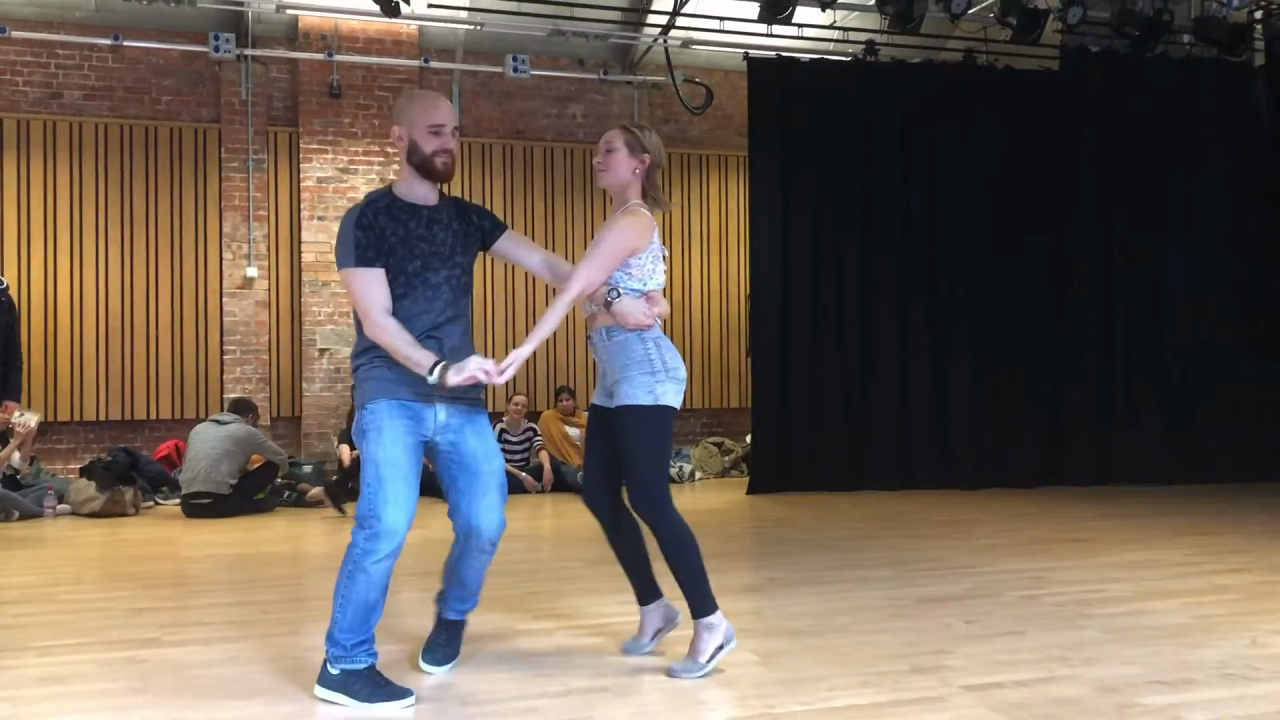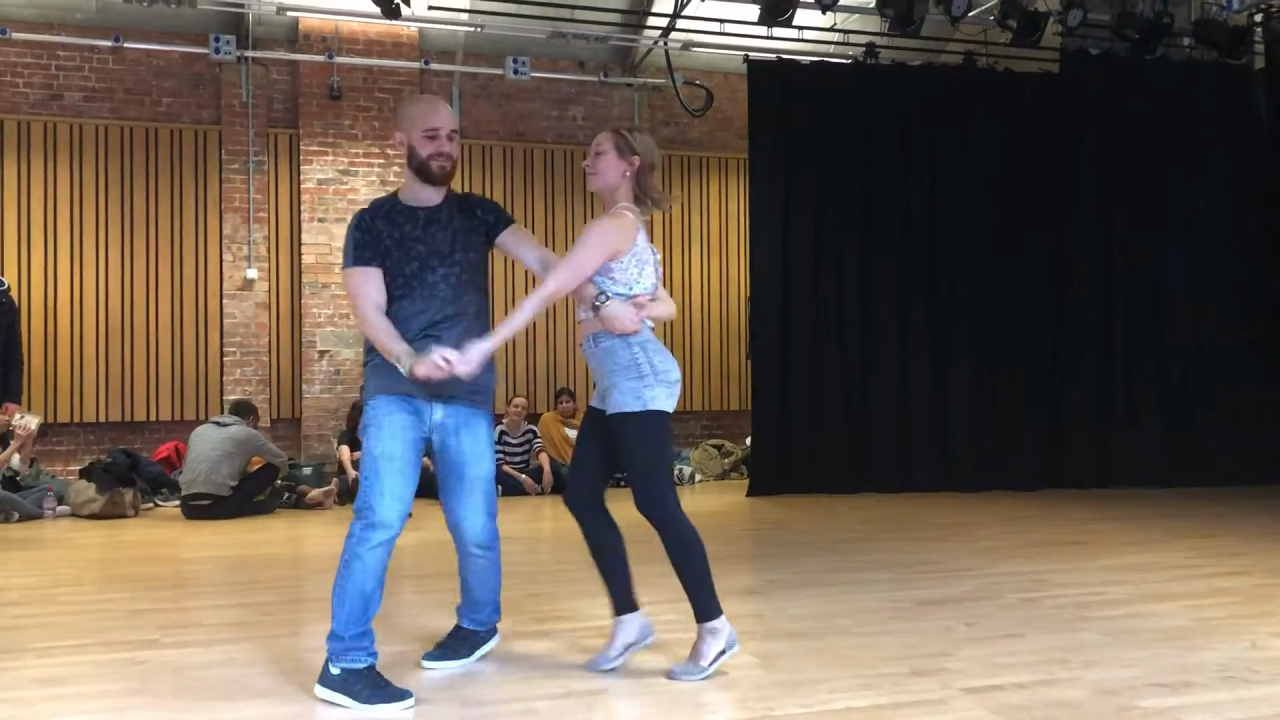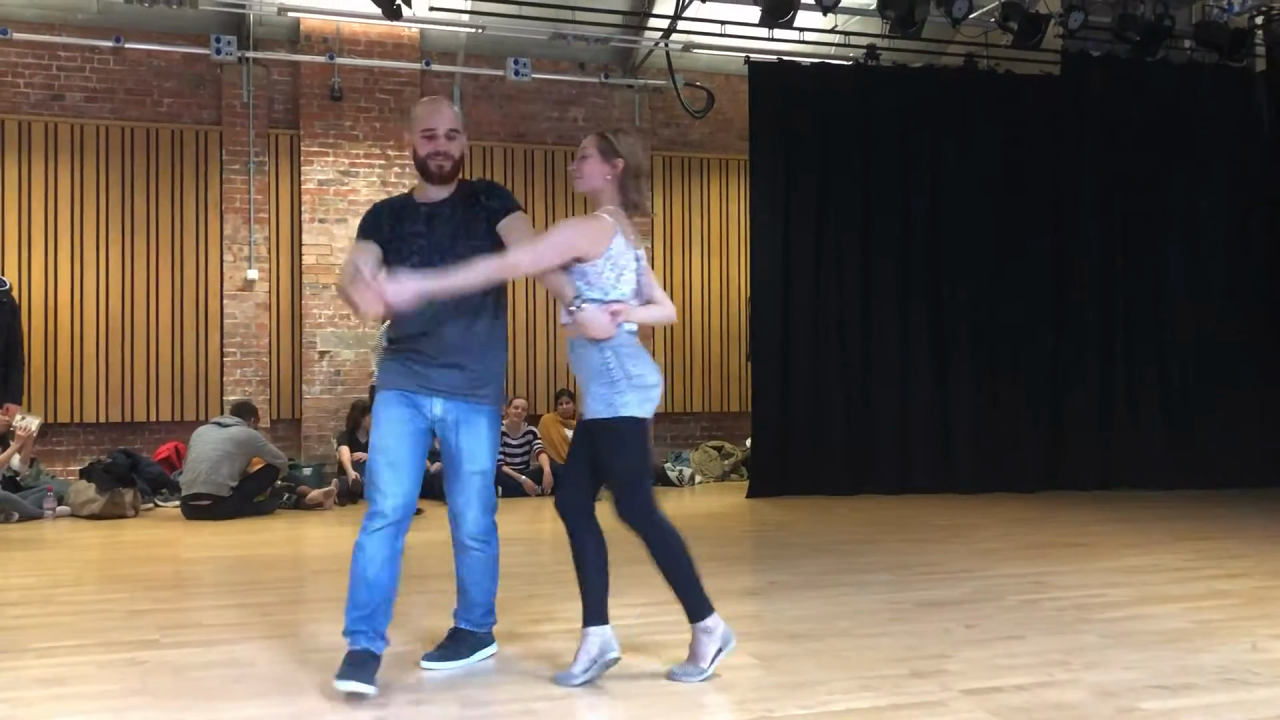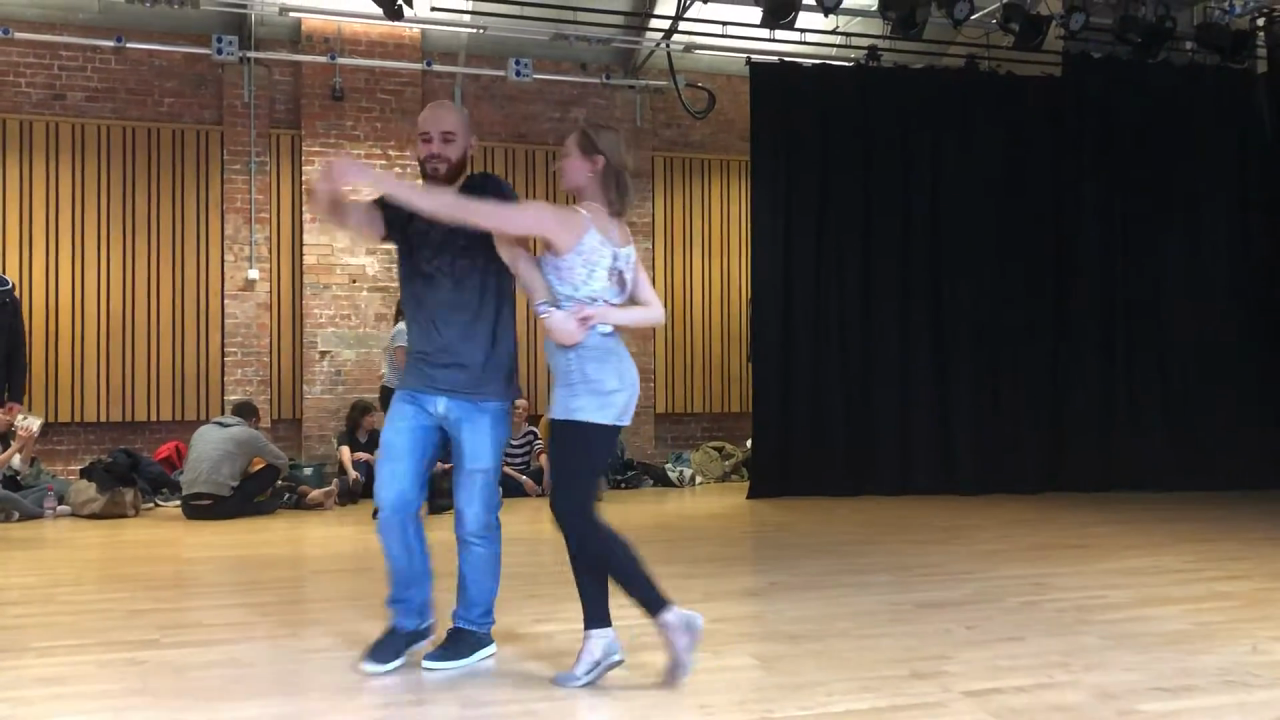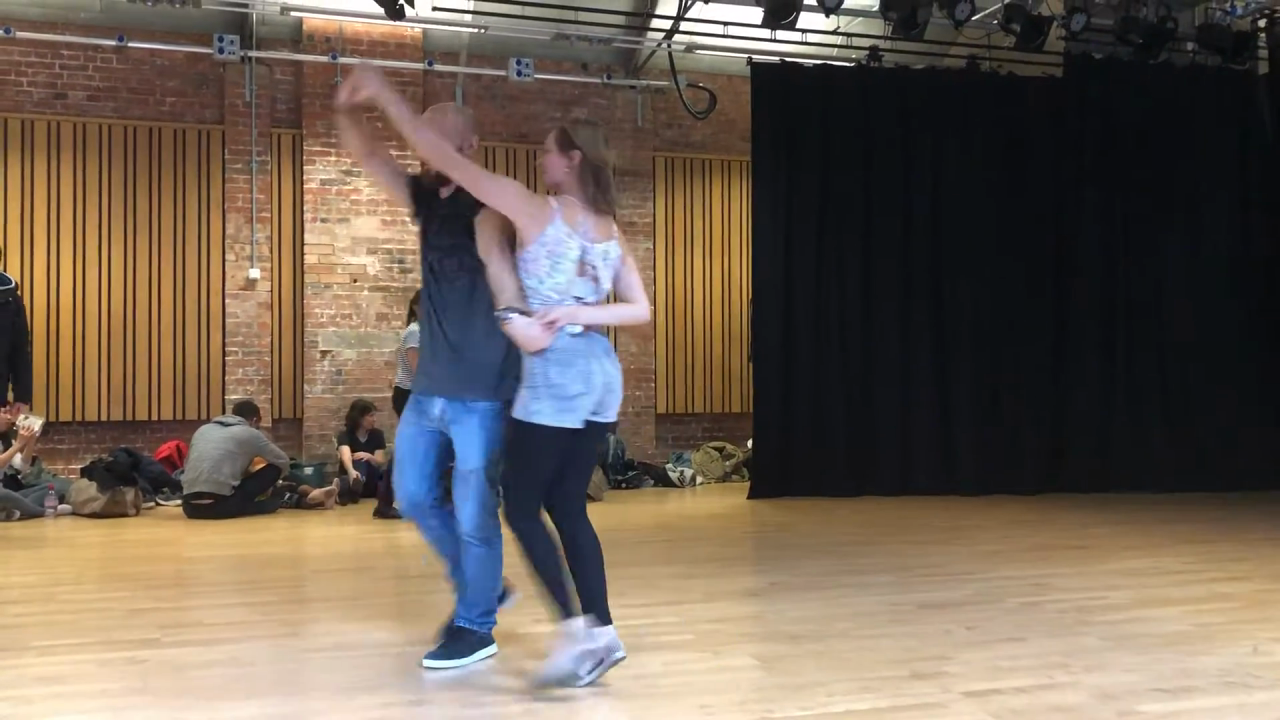
dt=0.1s
person 1, frame 1
left shoulder: (470, 218)
right shoulder: (365, 221)
left elbow: (544, 265)
right elbow: (376, 321)
left wrist: (615, 298)
right wrist: (439, 371)
left hip: (460, 405)
right hip: (389, 401)
left knee: (484, 523)
right knee: (382, 530)
left ankle: (452, 612)
right ankle: (344, 665)
person 1, frame 2
left shoulder: (479, 213)
right shoulder: (370, 224)
left elbow: (540, 261)
right elbow: (370, 317)
left wrist: (602, 303)
right wrist: (410, 361)
left hip: (466, 402)
right hip: (395, 397)
left knee: (474, 529)
right knee: (379, 521)
left ankle: (478, 624)
right ankle: (346, 663)
person 1, frame 3
left shoulder: (491, 200)
right shoulder: (383, 219)
right elbow: (358, 275)
right wrist: (361, 291)
left hip: (476, 396)
right hip: (403, 390)
left knee: (472, 518)
right knee: (386, 511)
left ankle: (476, 626)
right ankle: (362, 645)
person 1, frame 4
left shoulder: (492, 195)
right shoulder: (402, 211)
right elbow: (346, 218)
right wrist: (328, 193)
left hip: (482, 393)
right hip: (417, 389)
left knee: (475, 517)
right knee: (396, 501)
left ankle: (474, 629)
right ankle: (410, 617)
person 1, frame 5
left shoulder: (481, 198)
right shoulder: (430, 197)
left elbow: (492, 242)
right elbow: (371, 158)
left wrist: (518, 312)
right wrist: (349, 110)
left hip: (482, 391)
right hip: (432, 386)
left knee: (474, 513)
right knee: (414, 497)
left ankle: (475, 627)
right ankle: (481, 591)
person 2, frame 1
left shoulder: (629, 222)
right shoulder: (631, 226)
left elbow: (575, 290)
left wrist: (521, 351)
right wrist: (625, 307)
left hip: (646, 372)
right hip: (618, 378)
left knee: (650, 499)
right knee: (601, 494)
left ankle: (710, 622)
right ankle: (654, 607)
person 2, frame 2
left shoulder: (611, 225)
right shoulder: (629, 229)
left elbow: (548, 290)
right elbow: (664, 305)
left wrist: (485, 345)
right wrist: (633, 310)
left hip: (637, 374)
right hip: (617, 379)
left knee: (658, 505)
right knee: (581, 496)
left ankle: (714, 627)
right ankle: (628, 619)
person 2, frame 3
left shoulder: (588, 228)
right shoulder: (623, 237)
left elbow: (505, 265)
right elbow: (665, 308)
left wrist: (421, 285)
right wrist: (630, 312)
left hip: (616, 377)
right hip: (619, 377)
left knee: (636, 510)
right knee: (573, 503)
left ankle: (708, 625)
right ankle: (596, 636)
person 2, frame 4
left shoulder: (562, 220)
right shoulder: (620, 234)
left elbow: (465, 210)
right elbow: (653, 312)
left wrist: (381, 181)
right wrist: (603, 314)
left hip: (587, 377)
right hip: (610, 374)
left knee: (576, 515)
right knee: (570, 509)
left ankle: (669, 616)
right ankle: (599, 637)
person 2, frame 5
left shoulder: (533, 209)
right shoulder: (610, 231)
left elbow: (447, 160)
right elbow: (639, 309)
left wrist: (383, 95)
right wrist: (576, 315)
left hip: (556, 377)
right hip: (602, 371)
left knee: (521, 507)
right knee: (563, 505)
left ankle: (580, 628)
right ankle: (597, 631)
